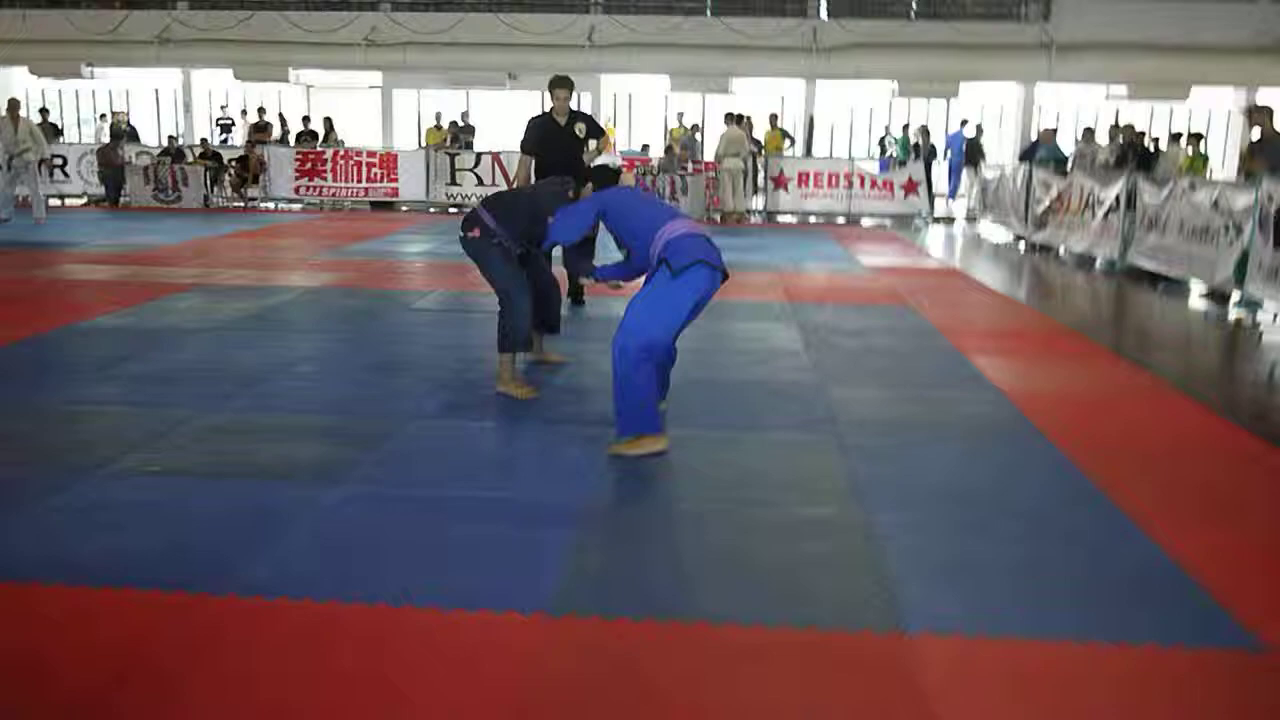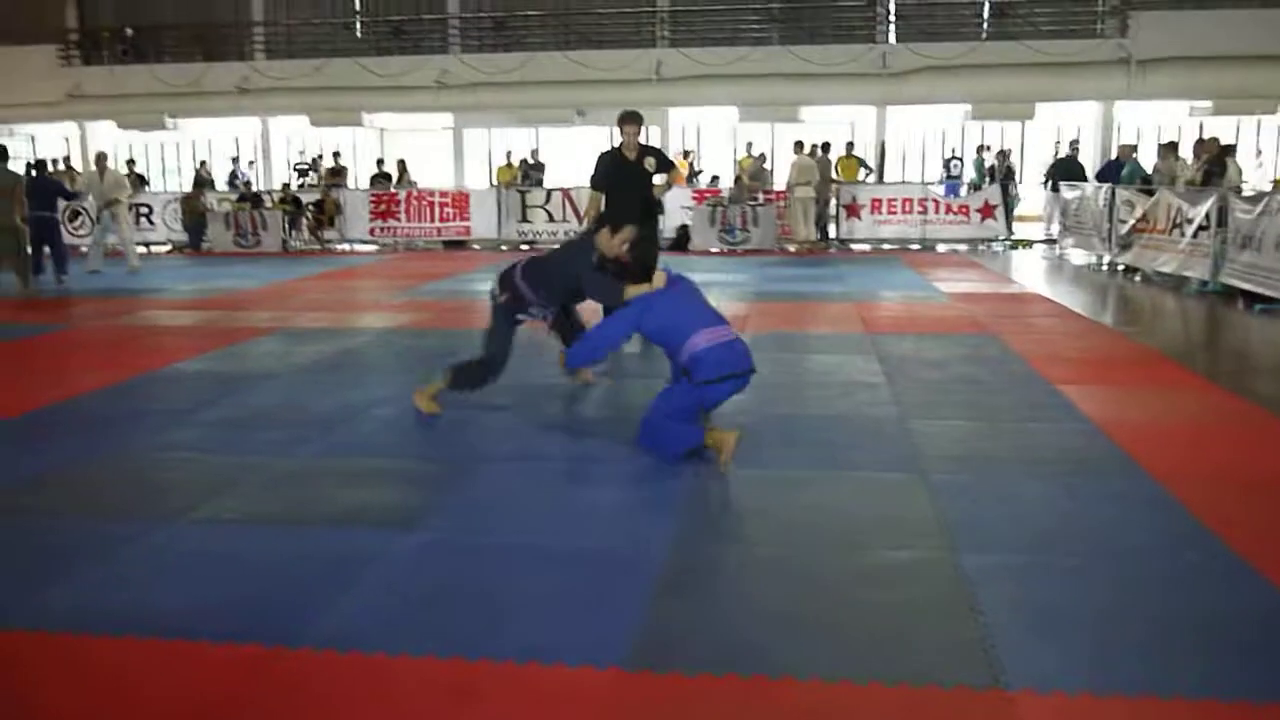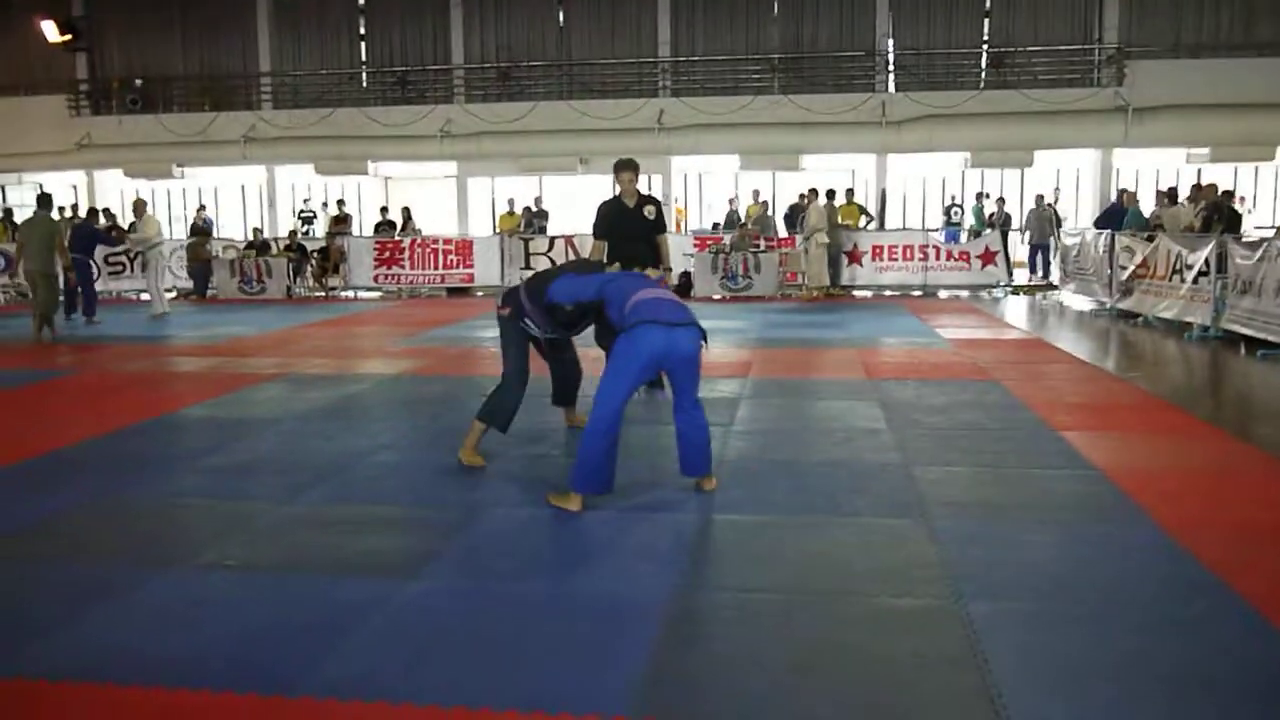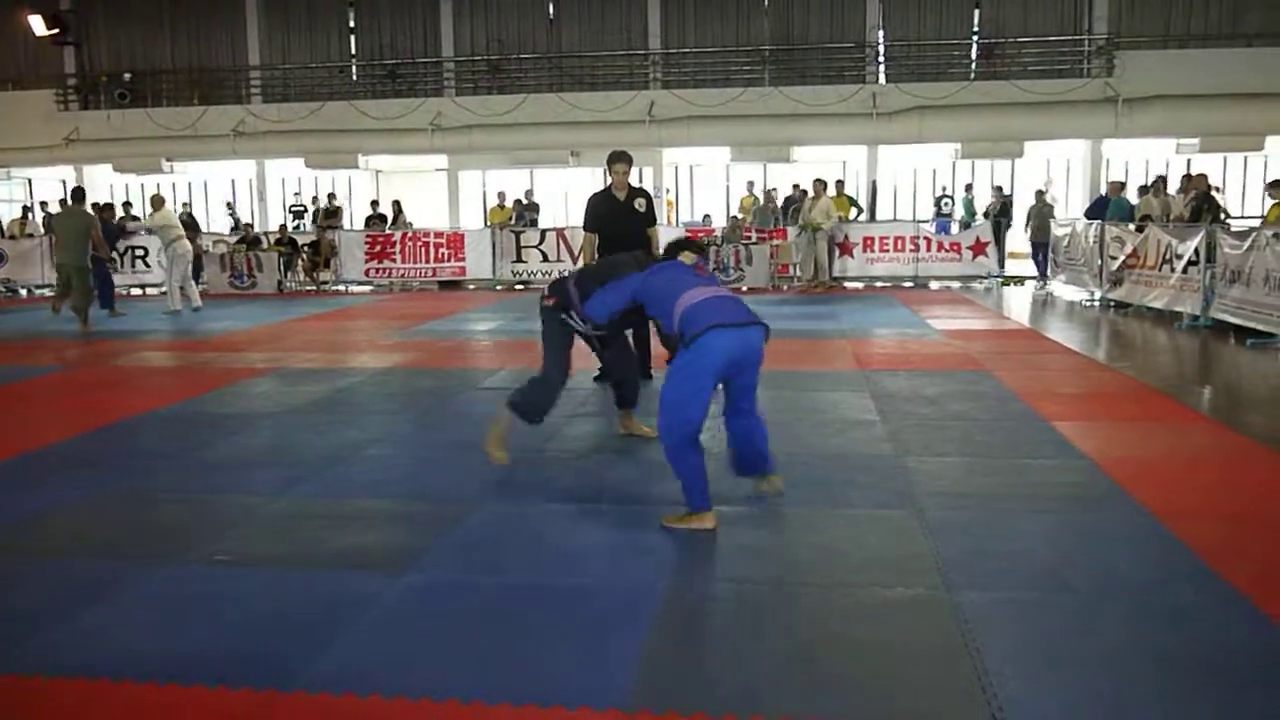
dt=1s
person 1, frame 1
left shoulder: (603, 198)
right shoulder: (640, 200)
left elbow: (562, 231)
right elbow: (636, 264)
left wrist: (547, 238)
right wrist: (595, 272)
left hip: (685, 264)
right hip: (709, 262)
left knee: (631, 345)
right knee: (655, 335)
left ankle: (646, 433)
right ankle: (653, 397)
person 1, frame 2
left shoulder: (635, 307)
right shoulder: (681, 284)
left elbow: (592, 349)
left wrist: (570, 360)
left hip: (710, 373)
right hip: (740, 362)
left knee: (653, 431)
left ankle: (713, 440)
right ankle: (701, 413)
person 1, frame 3
left shoulder: (611, 282)
right shoulder: (658, 288)
left elbow: (557, 291)
left hip: (647, 334)
right hip: (688, 333)
left knee: (605, 414)
right knee: (688, 405)
left ankle: (576, 494)
right ankle: (703, 476)
person 1, frame 4
left shoulder: (646, 278)
right shoulder: (704, 278)
left elbow: (593, 311)
left hip: (710, 338)
right hip: (751, 330)
left knee: (677, 427)
right knee: (742, 408)
left ankle: (701, 512)
right ankle: (765, 475)
person 2, frame 1
left shoulder: (571, 199)
right shoulder: (556, 196)
right hip: (483, 233)
left knee: (545, 285)
right knee: (517, 293)
left ankle: (537, 350)
right ankle: (505, 378)
person 2, frame 2
left shoulder: (589, 248)
right shoulder: (580, 258)
right elbow: (609, 295)
right wrist: (649, 286)
right hip: (512, 293)
left knee: (574, 331)
right knee: (495, 360)
right ankle: (428, 392)
person 2, frame 3
right shoulder: (583, 273)
left hip: (548, 319)
right hip: (517, 313)
left knee: (568, 366)
right knee: (516, 378)
left ankle: (570, 416)
right ankle: (469, 447)
person 2, frame 4
right shoulder: (633, 271)
right hip: (562, 308)
left knee: (625, 365)
right knee: (555, 375)
left ankle: (627, 421)
right ankle: (498, 432)
person 3, frame 1
left shoulder: (583, 120)
right shoulder: (537, 124)
left elbow: (603, 137)
right elbow: (526, 160)
left wrist: (593, 153)
left knee: (580, 240)
left ankle: (575, 287)
person 3, frame 2
left shoulder: (652, 154)
right shoulder: (607, 160)
left elbow: (673, 171)
right elbow: (596, 195)
left wrist: (665, 186)
right wrist: (591, 228)
left hip: (645, 229)
right hip: (616, 230)
left knee: (645, 276)
person 3, frame 3
left shoulder: (652, 204)
right shoulder: (607, 208)
left elbow: (661, 239)
right elbow: (598, 245)
left wrist: (666, 270)
right knee: (614, 327)
left ankle: (652, 374)
person 3, frame 4
left shoulder: (643, 197)
right shoulder: (597, 201)
left elbow: (652, 233)
right elbow: (589, 238)
left knee: (640, 319)
left ankle: (644, 367)
